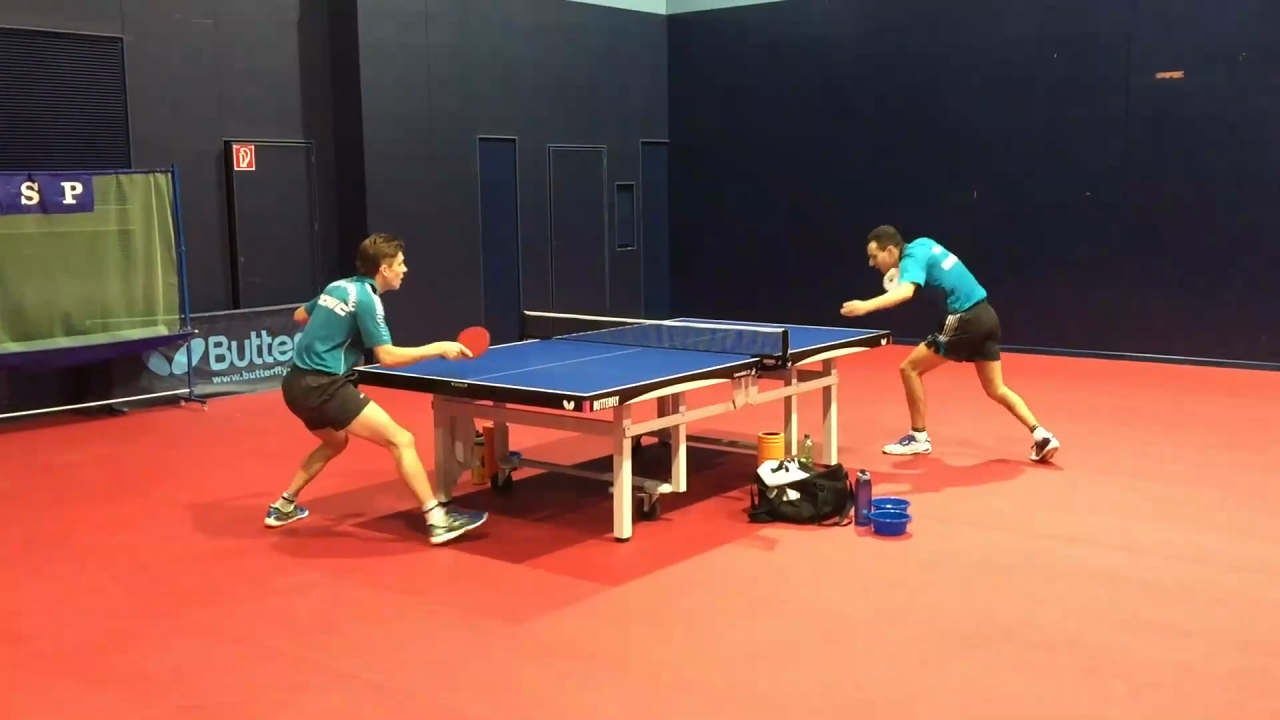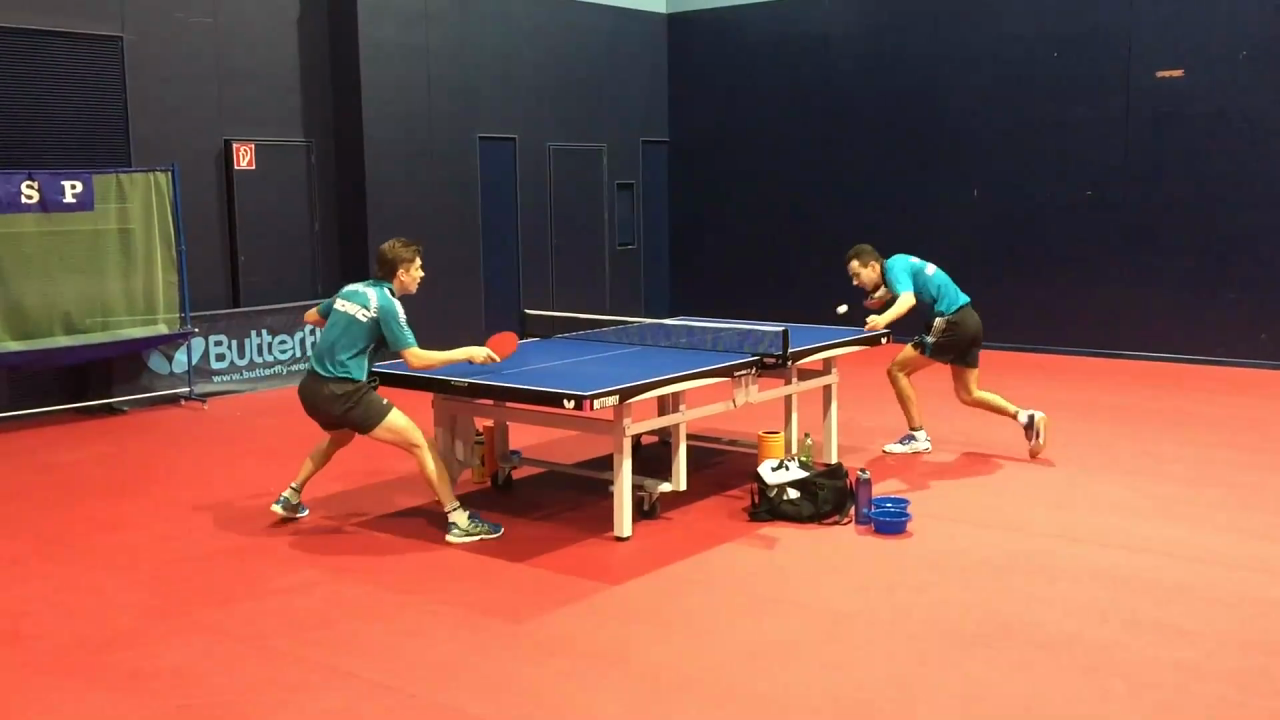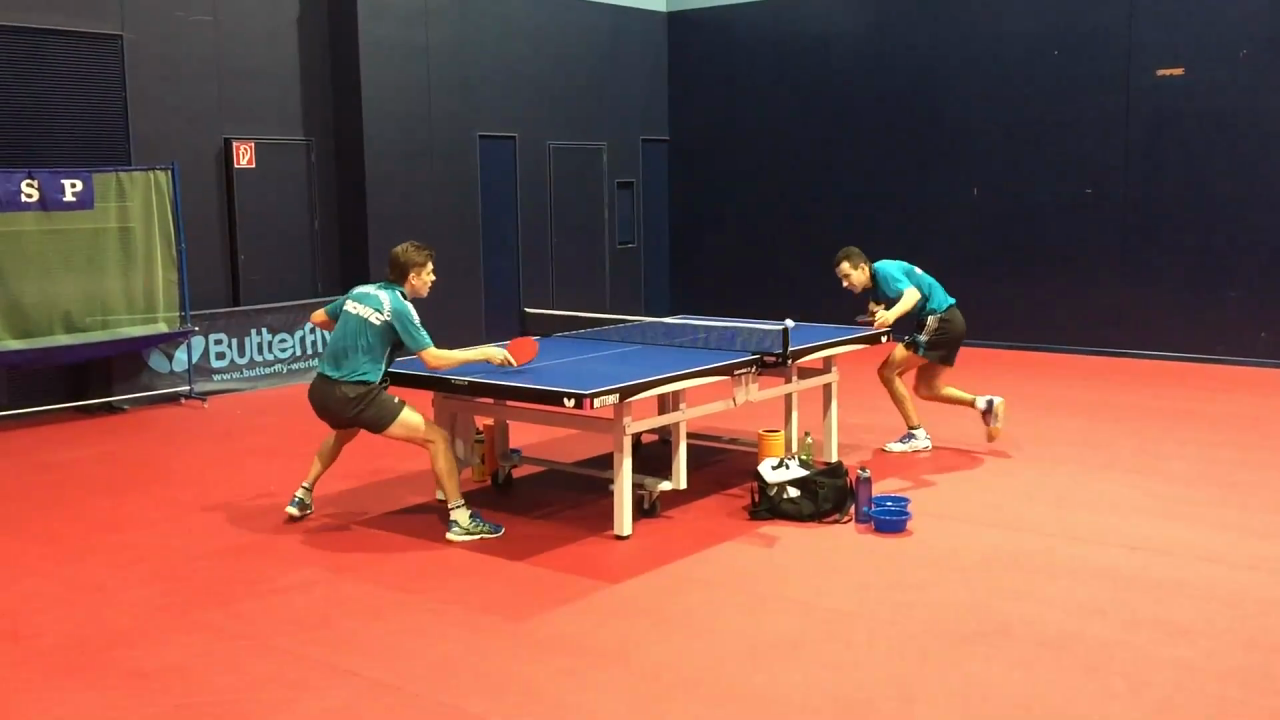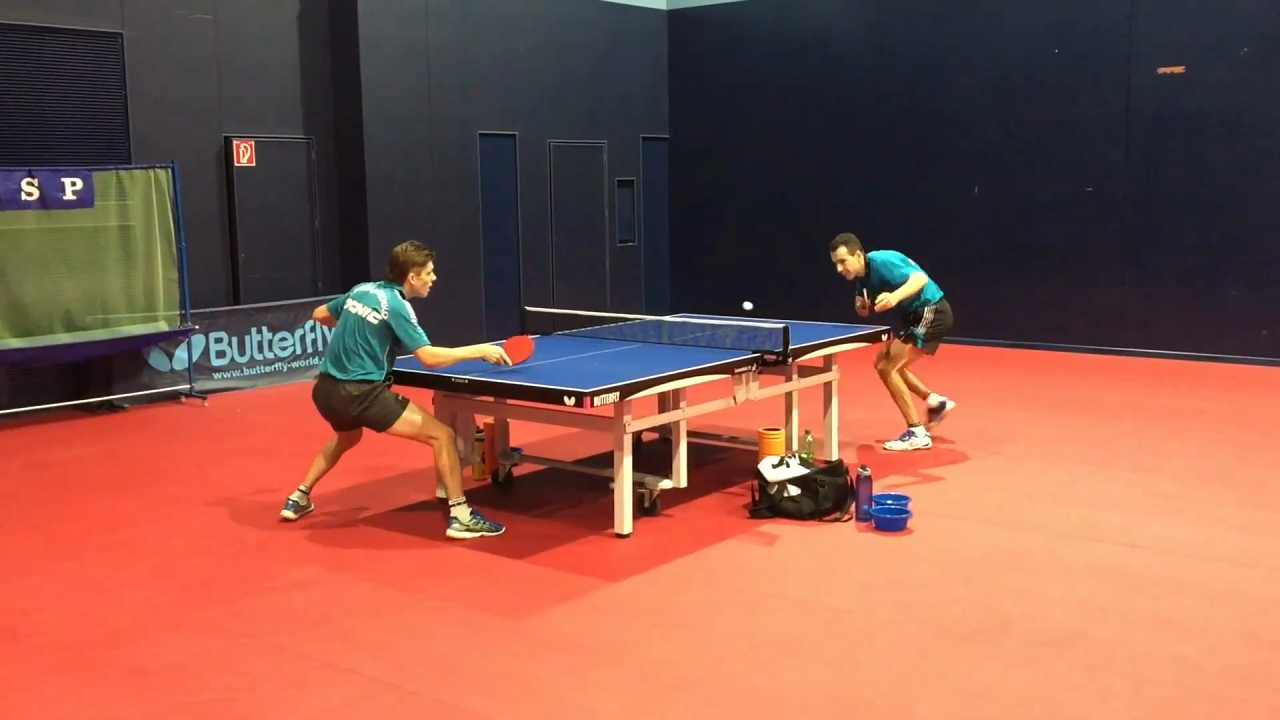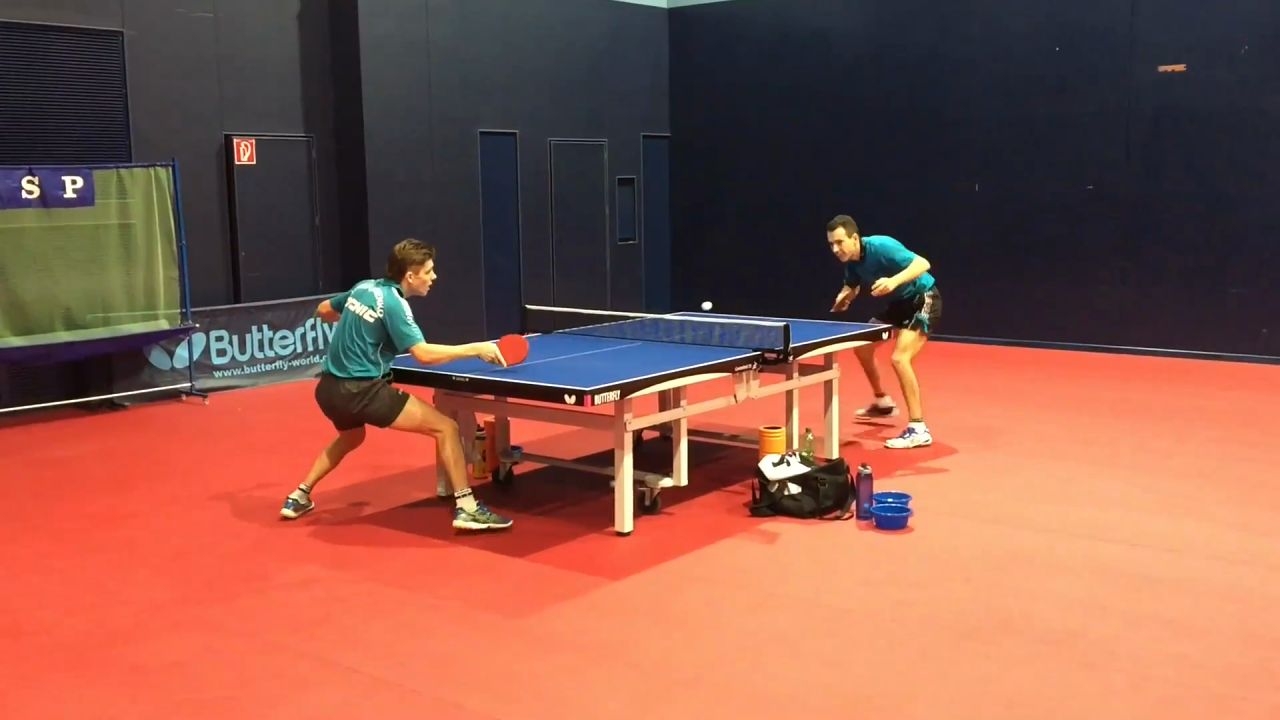
dt=0.1s
person 1, frame 1
left shoulder: (337, 287)
right shoulder: (367, 299)
left elbow: (300, 316)
right elbow: (388, 357)
right wrist: (438, 348)
left hip: (296, 383)
right hip: (324, 386)
left knee: (335, 442)
right knee: (401, 441)
left ankle: (284, 505)
right ankle: (437, 520)
person 1, frame 2
left shoulder: (351, 290)
right shoulder: (386, 304)
left elbow: (311, 317)
right elbow: (416, 360)
right wrist: (467, 353)
left hip: (311, 389)
right hip: (345, 393)
left knee: (341, 437)
right knee: (422, 443)
left ankle: (290, 497)
right ankle: (458, 521)
person 1, frame 3
left shoulder: (360, 292)
right shoulder: (399, 307)
left elbow: (317, 318)
right elbow: (434, 359)
right wrist: (484, 353)
left hip: (322, 390)
right hip: (357, 395)
left knee: (345, 433)
right knee: (436, 438)
left ankle: (303, 496)
right ankle: (461, 519)
person 1, frame 4
left shoulder: (362, 290)
right shoulder: (397, 306)
left elbow: (320, 314)
right elbow: (430, 357)
right wrist: (481, 350)
left hip: (326, 391)
right hip: (362, 394)
left knee: (347, 438)
right knee: (442, 435)
left ankle: (299, 499)
right ankle: (461, 515)
person 1, frame 5
left shoulder: (363, 287)
right shoulder: (394, 304)
left elbow: (324, 309)
right elbow: (424, 354)
right wrist: (476, 349)
left hip: (329, 389)
right hip: (362, 391)
left knee: (350, 438)
right knee: (446, 428)
left ankle: (298, 497)
right ankle: (466, 507)
person 2, frame 1
left shoulder: (914, 256)
right shoulder: (921, 245)
left elbow: (905, 292)
left wrist: (866, 306)
right wrist: (897, 271)
left hip: (966, 320)
right hip: (986, 316)
left knee: (909, 368)
right knee: (996, 389)
left ankle: (919, 437)
right ankle: (1041, 436)
person 2, frame 2
left shoulder: (896, 268)
right shoulder: (896, 261)
left elbow: (908, 299)
left wrist: (883, 319)
right wrist: (882, 294)
left hip: (955, 323)
right hip: (970, 322)
left knee: (896, 370)
right knee: (968, 394)
left ankle: (917, 436)
right ankle: (1029, 418)
person 2, frame 3
left shoulder: (886, 271)
right shoulder: (876, 274)
left elbow: (913, 294)
right elbow: (881, 302)
left wrist: (891, 315)
right wrist: (877, 308)
left hip: (940, 322)
right hip: (950, 322)
left knee: (888, 372)
right knee: (926, 389)
left ankle: (917, 434)
right ankle: (984, 404)
person 2, frame 4
left shoulder: (883, 262)
right shoulder: (861, 272)
left elbow: (919, 279)
right elbow: (863, 299)
left wrist: (894, 297)
right wrist: (864, 305)
left hip: (931, 313)
right hip: (915, 315)
left knee: (887, 367)
right knee: (882, 363)
left ankle: (917, 432)
right ankle: (935, 403)
person 2, frame 5
left shoulder: (880, 246)
right shoulder: (851, 259)
left elbow: (922, 264)
right elbow: (851, 287)
left wrist: (894, 280)
right wrist: (845, 296)
left hip: (923, 300)
right hip: (901, 303)
left knee: (898, 358)
right knee: (862, 348)
left ankle: (917, 428)
right ankle: (883, 403)
